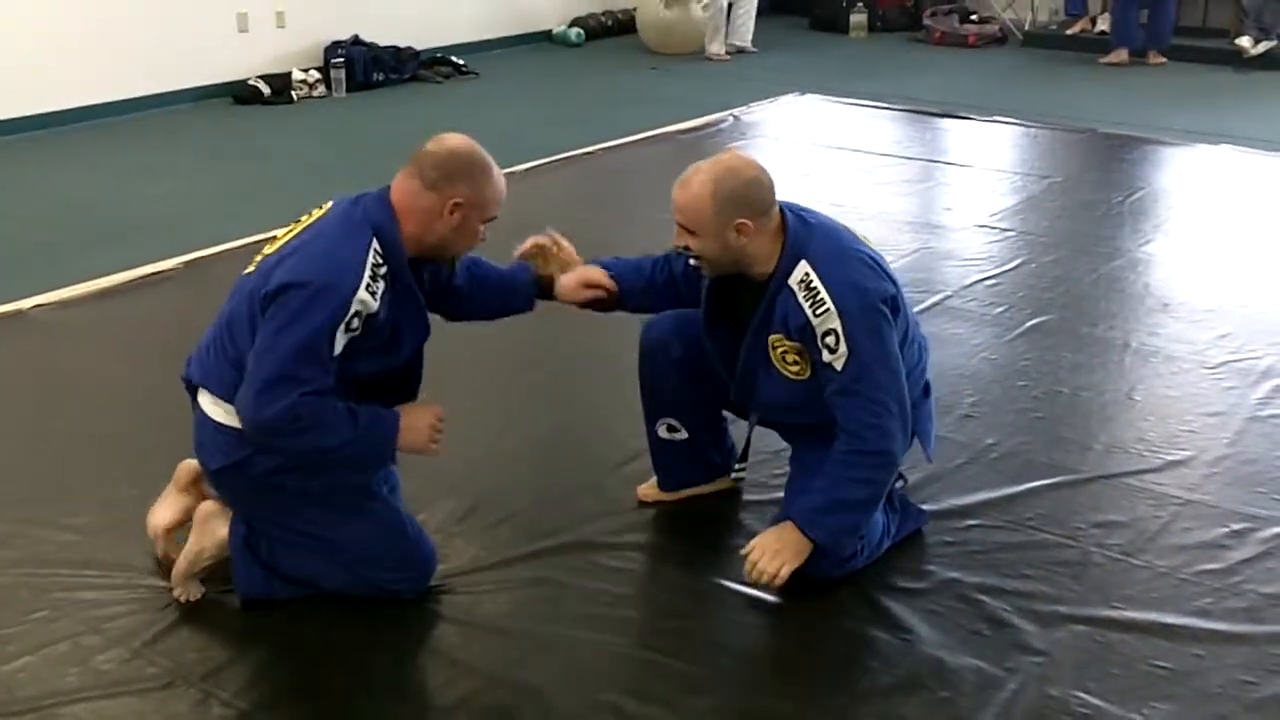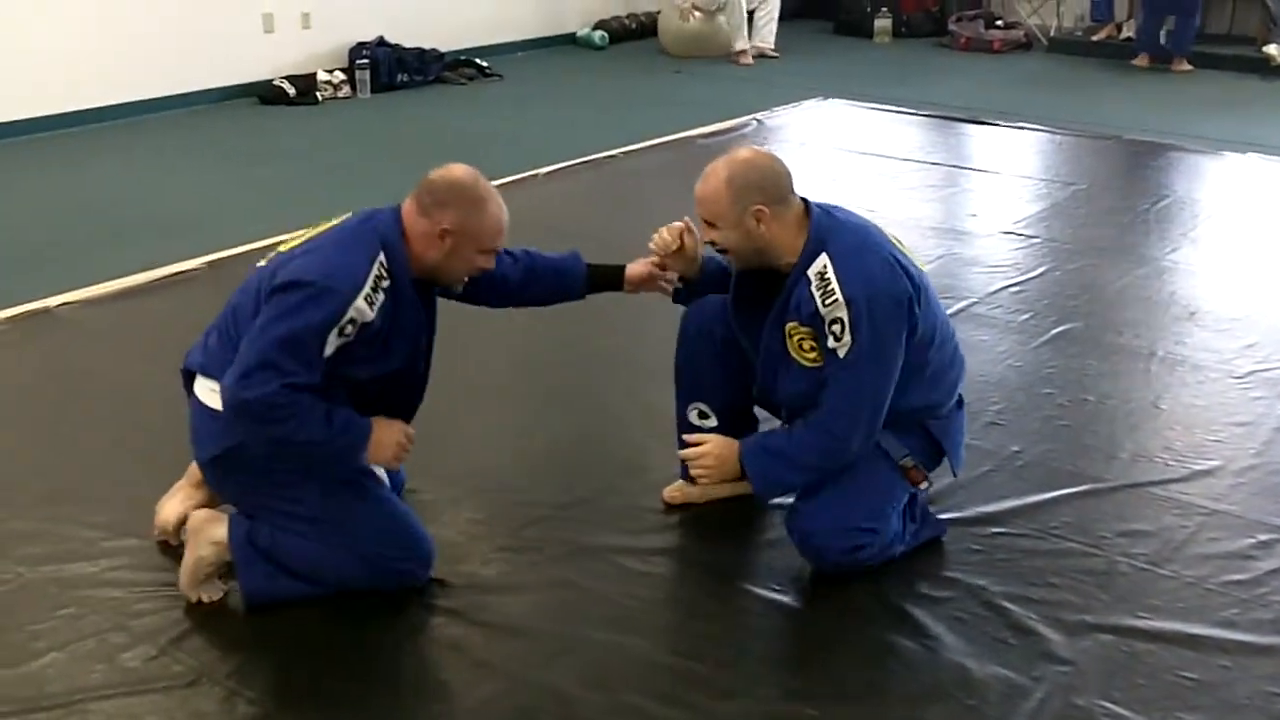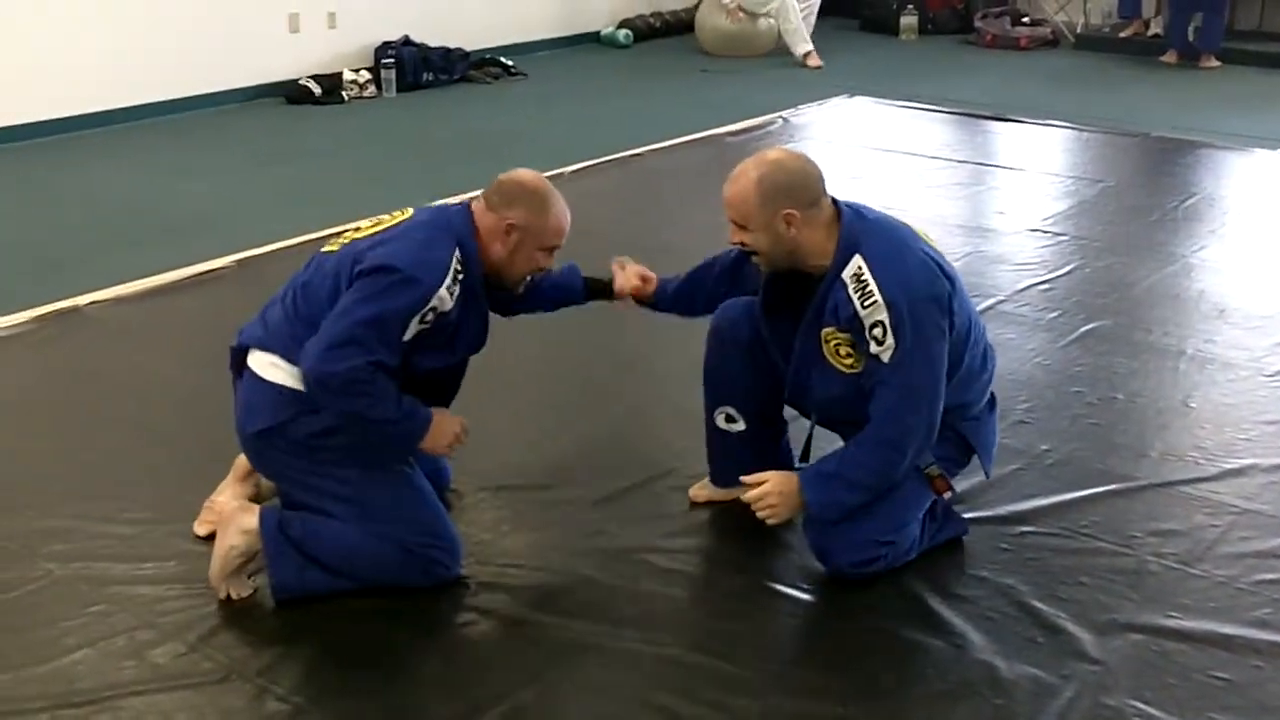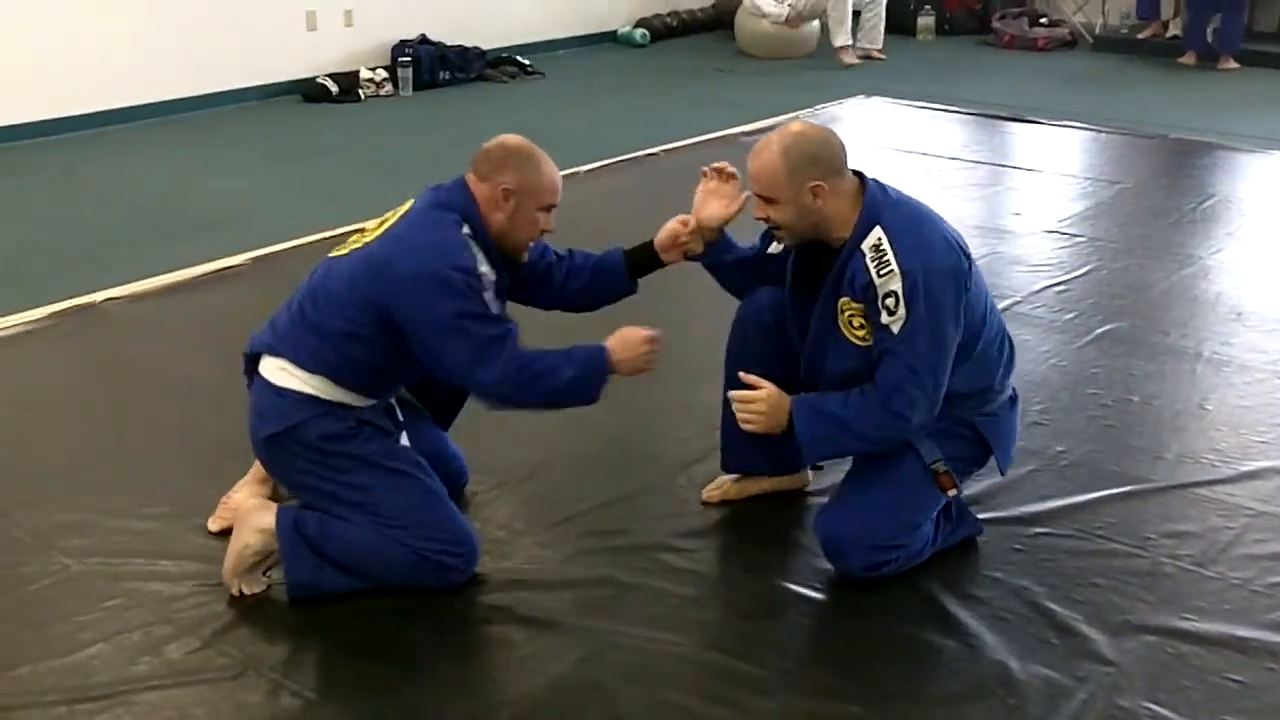
dt=0.7s
person 1, frame 1
left shoulder: (377, 219)
right shoulder: (336, 280)
left elbow: (448, 281)
right elbow: (276, 410)
left wrist: (546, 287)
right wrist: (391, 430)
left hip: (265, 418)
right hip: (257, 439)
left knee: (377, 491)
right knee: (406, 568)
left ankle: (213, 484)
right ankle: (234, 534)
person 1, frame 2
left shoulder: (399, 241)
right shoulder: (337, 285)
left elbow: (506, 274)
right elbow: (255, 396)
left wrist: (617, 278)
right wrist: (361, 436)
left hip: (286, 414)
right hip: (249, 430)
left knee: (382, 489)
right knee: (403, 560)
left ankle: (215, 482)
right ankle: (227, 537)
person 1, frame 3
left shoulder: (451, 233)
right shoulder: (420, 270)
left elbow: (506, 289)
right elbow: (334, 372)
left wrist: (599, 287)
right wrist: (418, 426)
left hip: (307, 391)
right hip: (293, 407)
left knee: (426, 482)
right knee: (430, 557)
left ankle: (264, 472)
right ankle: (259, 532)
person 1, frame 4
left shoulder: (453, 218)
right shoulder: (437, 261)
left elbow: (552, 278)
right elbow: (502, 376)
left wrist: (650, 255)
right wrist: (605, 360)
left hip: (347, 392)
right hip: (309, 413)
left knee: (447, 479)
right knee: (448, 556)
left ankle: (283, 470)
right ankle: (273, 527)
person 2, frame 1
left shoulder: (845, 294)
right shoulder: (736, 244)
left elbow: (873, 435)
right elbow: (671, 278)
left wrist: (804, 529)
right wrist: (589, 274)
left hip: (859, 416)
left knee: (822, 554)
right knee: (665, 339)
left ankle: (879, 504)
right ankle: (703, 471)
person 2, frame 2
left shoulder: (861, 286)
right shoulder: (779, 236)
left elbow: (844, 428)
right elbow: (738, 291)
left wrist: (746, 460)
right wrist: (692, 269)
left hip: (893, 420)
left knee: (824, 537)
right knee: (706, 320)
left ankle: (905, 512)
right ankle: (722, 474)
person 2, frame 3
left shoulder: (897, 289)
right shoulder: (797, 242)
left elbow: (902, 431)
right elbow: (736, 272)
left wrist: (808, 490)
right wrist: (659, 291)
left hip: (933, 423)
right hip: (854, 392)
left knee: (844, 547)
right knee: (737, 324)
left ankle: (924, 507)
right ankle: (749, 471)
person 2, frame 4
left shoulder: (915, 263)
right shoulder: (811, 217)
left elbow: (902, 406)
right elbow: (762, 279)
left wrist: (791, 416)
right wrist: (710, 235)
left hip: (944, 415)
left knee: (853, 545)
right knee: (762, 311)
left ankle: (942, 511)
right ankle: (774, 468)
